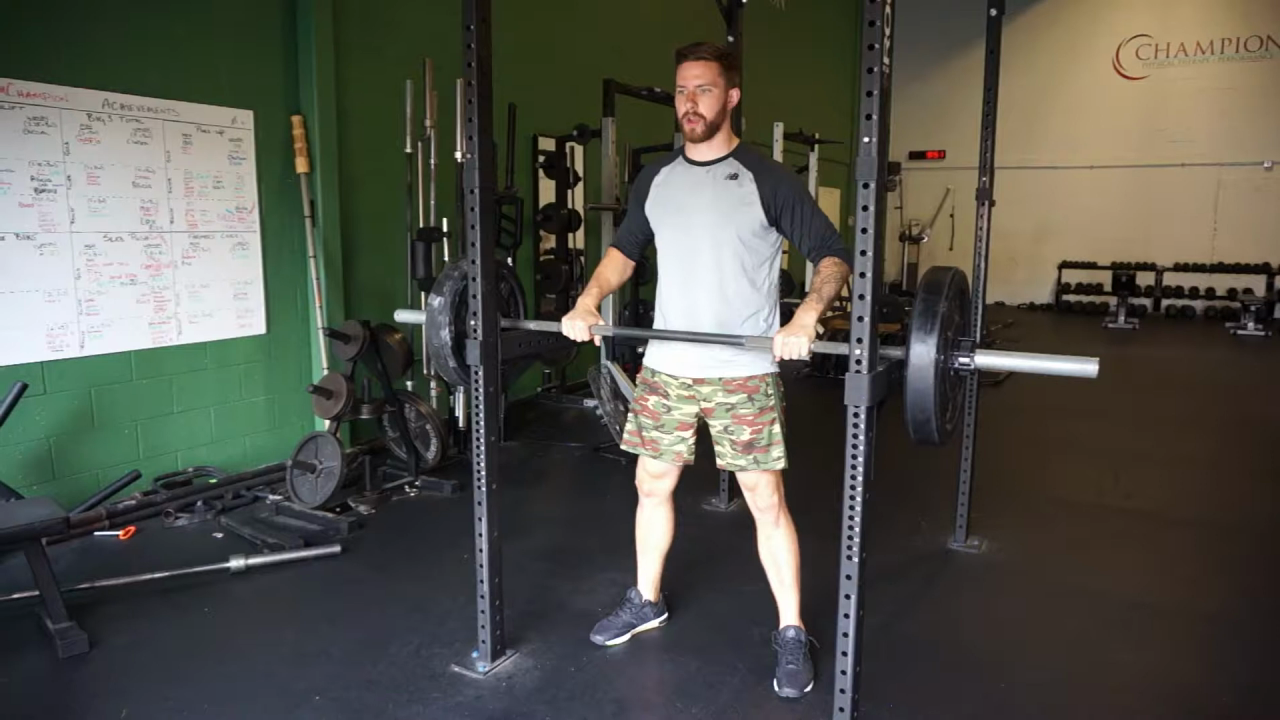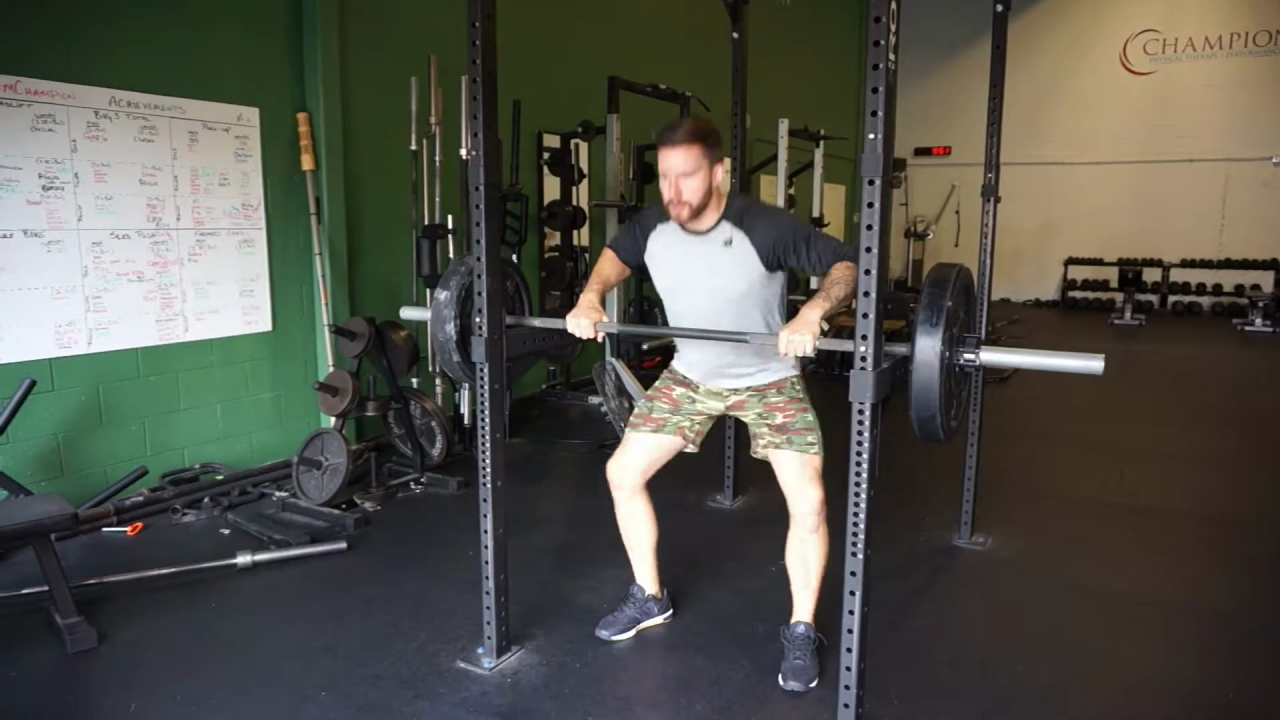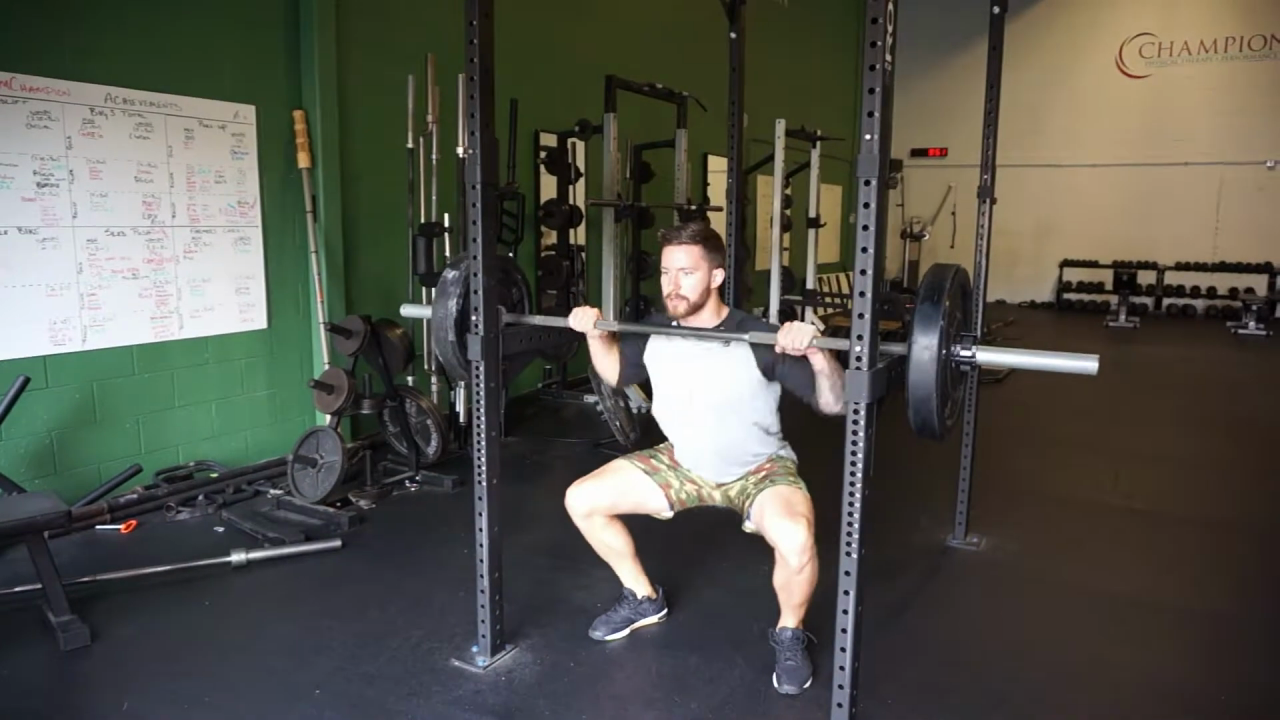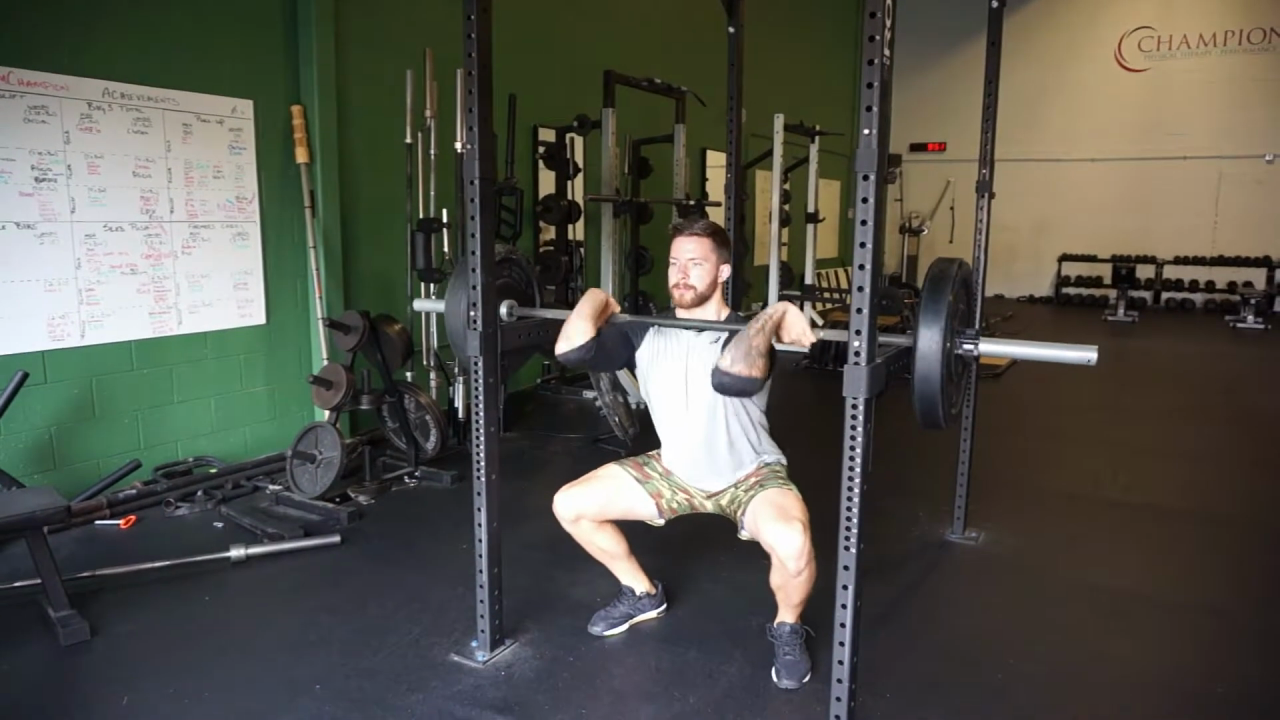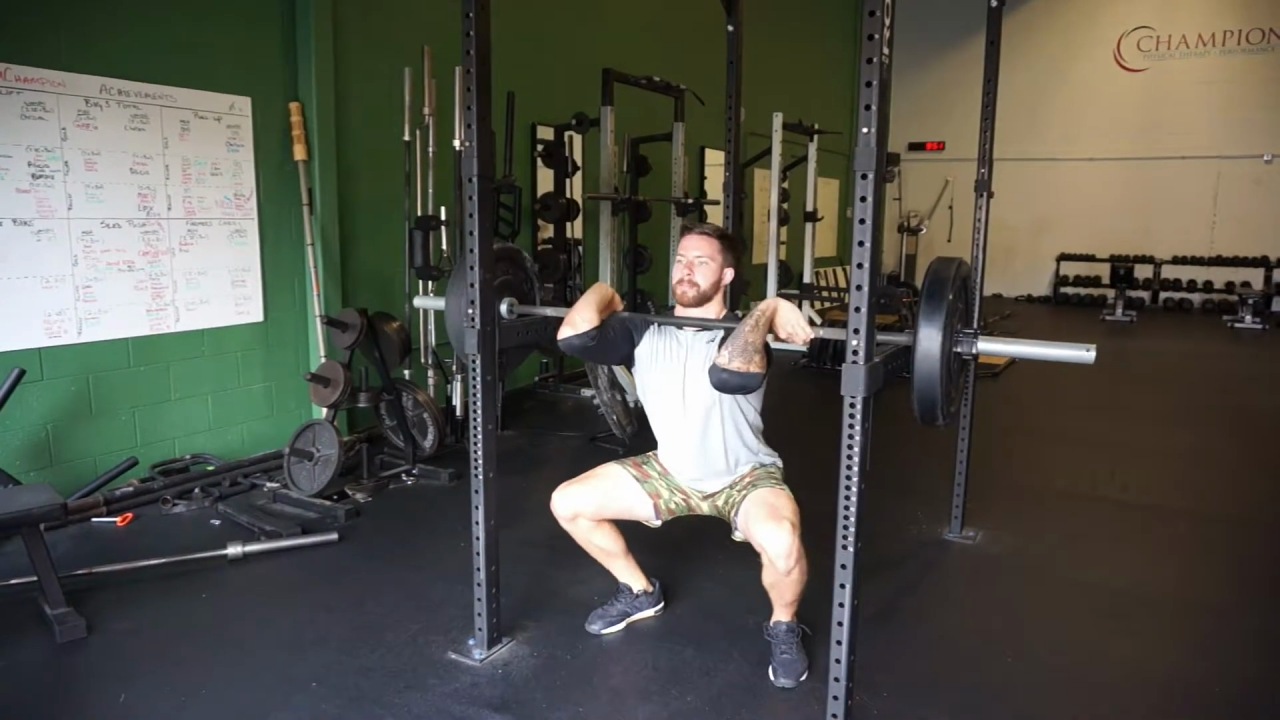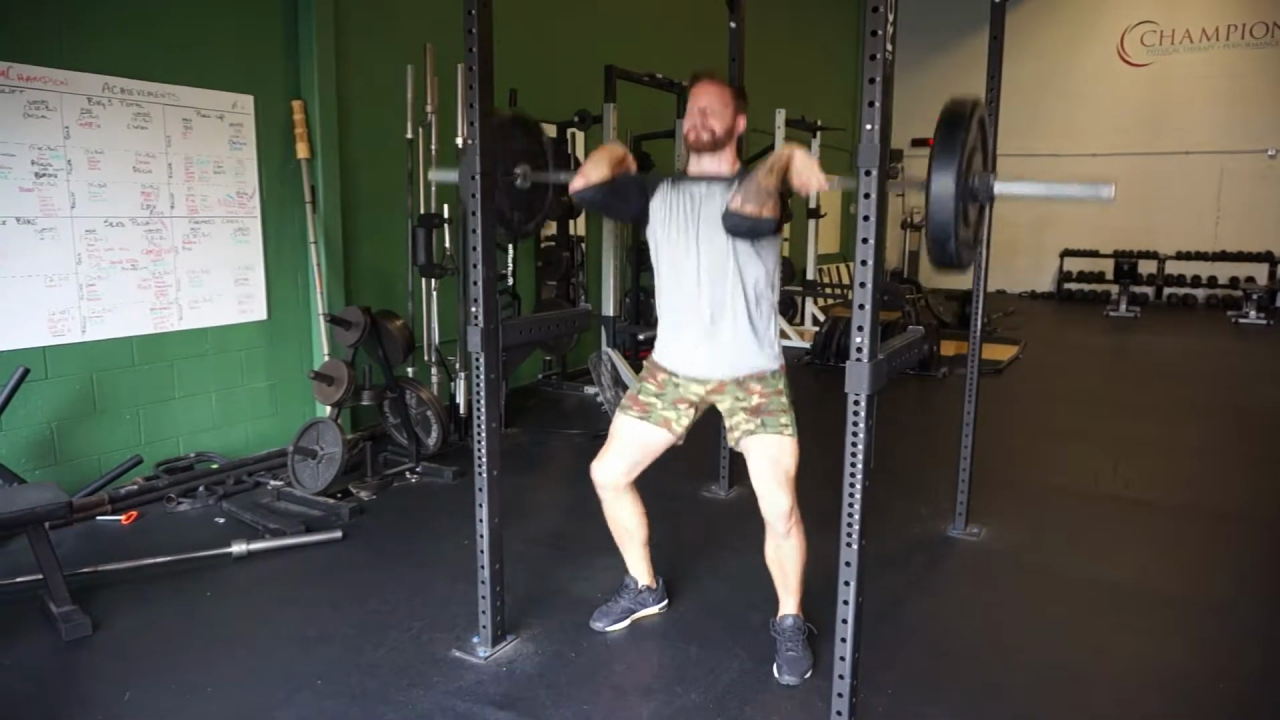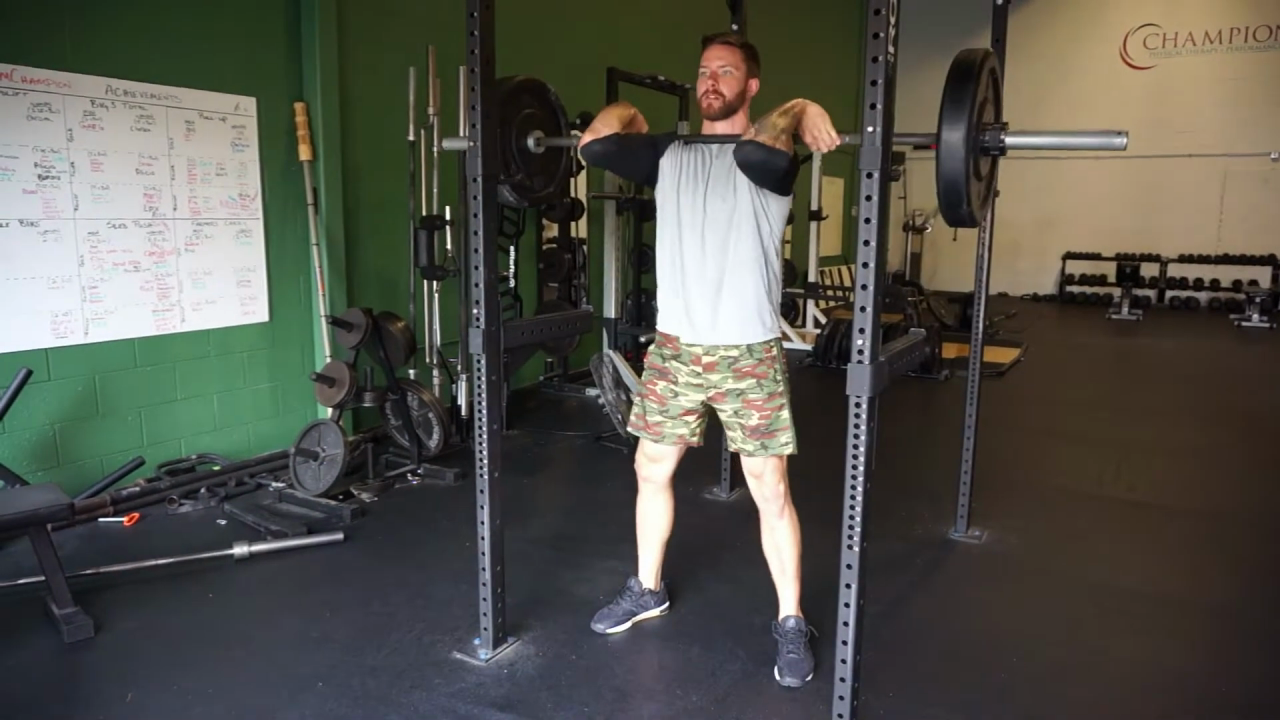
dt=0.7s
person 1, frame 1
left shoulder: (766, 179)
right shoulder: (656, 177)
left elbow: (832, 253)
right elbow: (626, 248)
left wrist: (805, 318)
right wrist: (588, 301)
left hip: (743, 371)
right hip: (666, 365)
left knee: (765, 501)
right knee: (652, 486)
left ankle: (791, 635)
right ankle: (647, 600)
person 1, frame 2
left shoulder: (763, 228)
right shoulder: (651, 227)
left elbow: (845, 262)
right elbow: (614, 254)
left wrist: (815, 312)
right wrist: (589, 297)
left hip: (768, 379)
right hip: (690, 376)
left knee: (807, 501)
right knee: (623, 472)
left ankle: (801, 633)
right ankle: (649, 598)
person 1, frame 3
left shoulder: (758, 340)
right shoulder: (653, 333)
left elbow: (835, 403)
right elbow: (618, 373)
left wrist: (813, 347)
right wrist: (595, 332)
left hip: (759, 468)
right hip: (683, 462)
left knee: (795, 539)
right knee: (581, 500)
left ankle: (790, 634)
right ankle: (644, 599)
person 1, frame 4
left shoulder: (746, 336)
right shoulder: (646, 335)
left elbow: (731, 377)
right elbow: (572, 349)
left wrist: (776, 314)
right wrist: (597, 299)
left hip: (749, 475)
right hip: (674, 471)
left knee: (791, 544)
right knee: (570, 505)
left ankle: (787, 629)
right ankle: (642, 594)
person 1, frame 5
left shoulder: (741, 339)
right shoulder: (645, 334)
left elbow: (730, 375)
right elbow: (574, 337)
left wrist: (769, 310)
right wrist: (602, 292)
left hip: (744, 476)
right hip: (670, 472)
left knee: (780, 542)
right knee: (567, 503)
left ankle: (783, 628)
right ankle: (640, 592)
person 1, frame 6
left shoulder: (756, 186)
right shoulder: (657, 191)
left elbow: (744, 218)
right elbow: (585, 192)
left wrist: (786, 160)
right wrist: (613, 153)
left hip: (750, 372)
right hip: (672, 366)
left knee: (779, 505)
right knee: (608, 475)
left ankle: (790, 622)
right ankle: (644, 587)
person 1, frame 7
left shoulder: (769, 158)
right shoulder: (668, 153)
left elbow: (755, 148)
right elbow: (595, 145)
left wrist: (798, 111)
right wrist: (627, 112)
left hip: (747, 351)
right hip: (674, 345)
left knee: (769, 491)
right knee: (651, 472)
left ankle: (791, 623)
right ankle: (647, 589)
